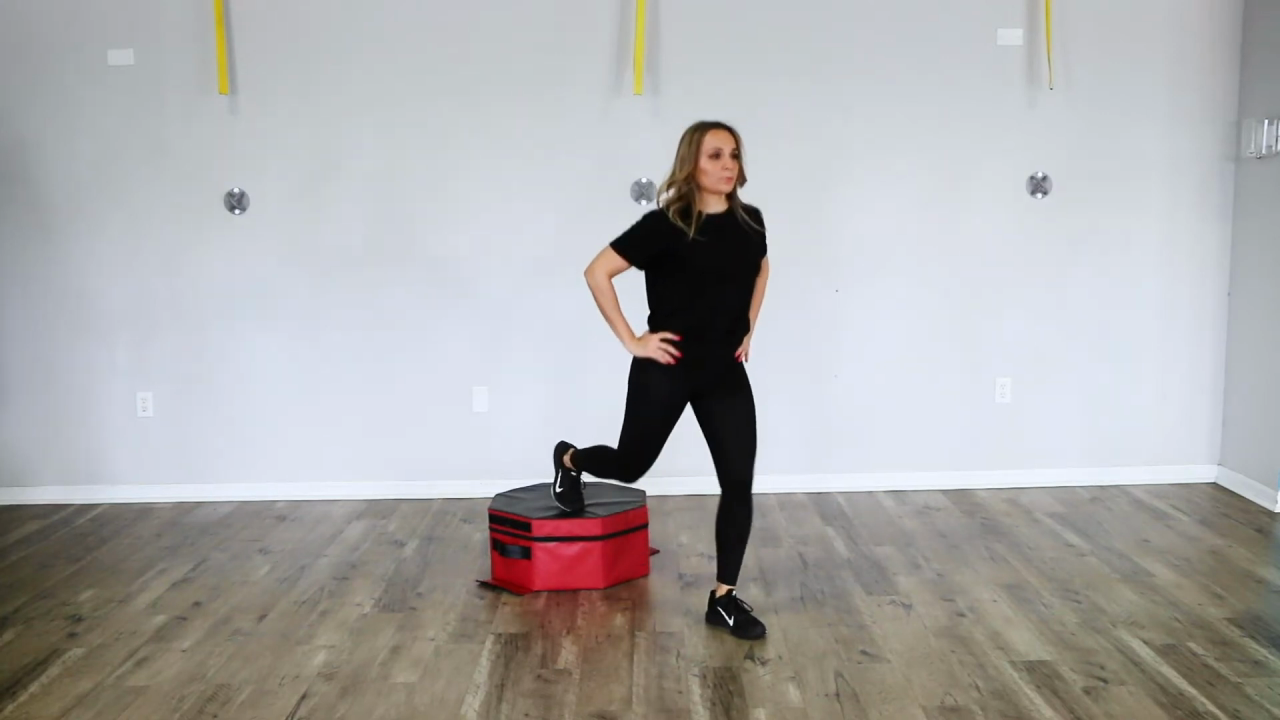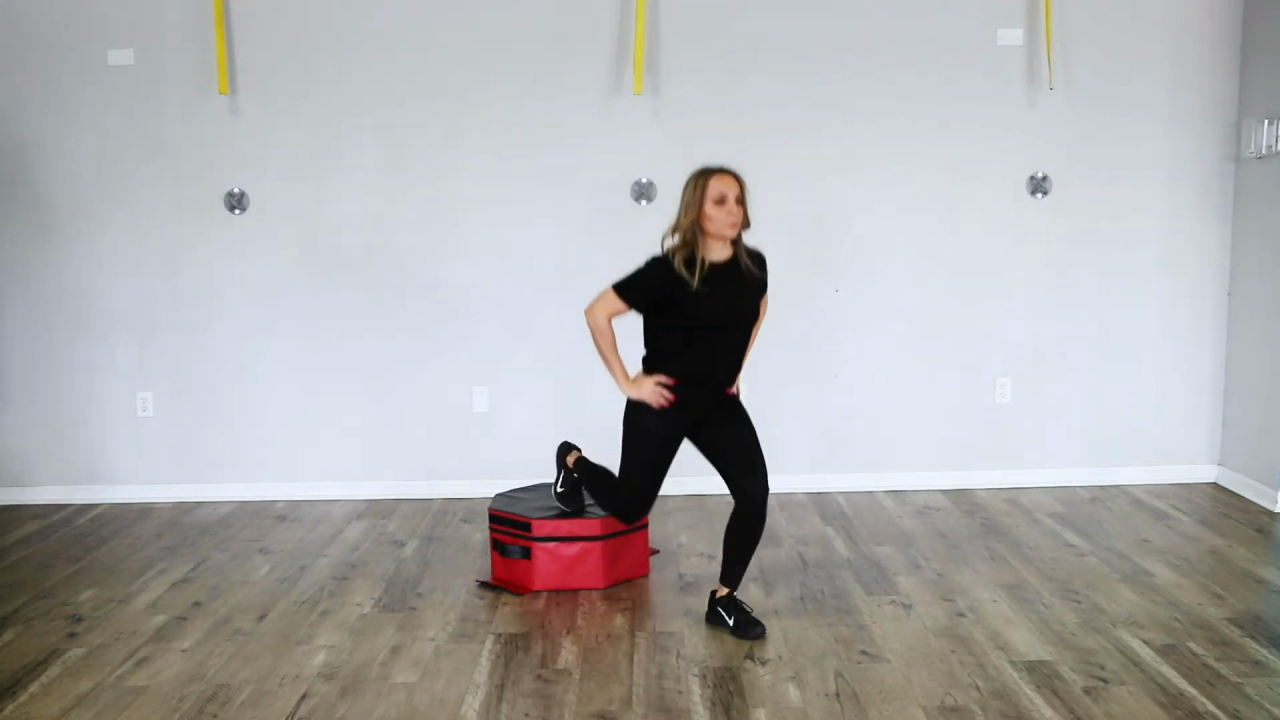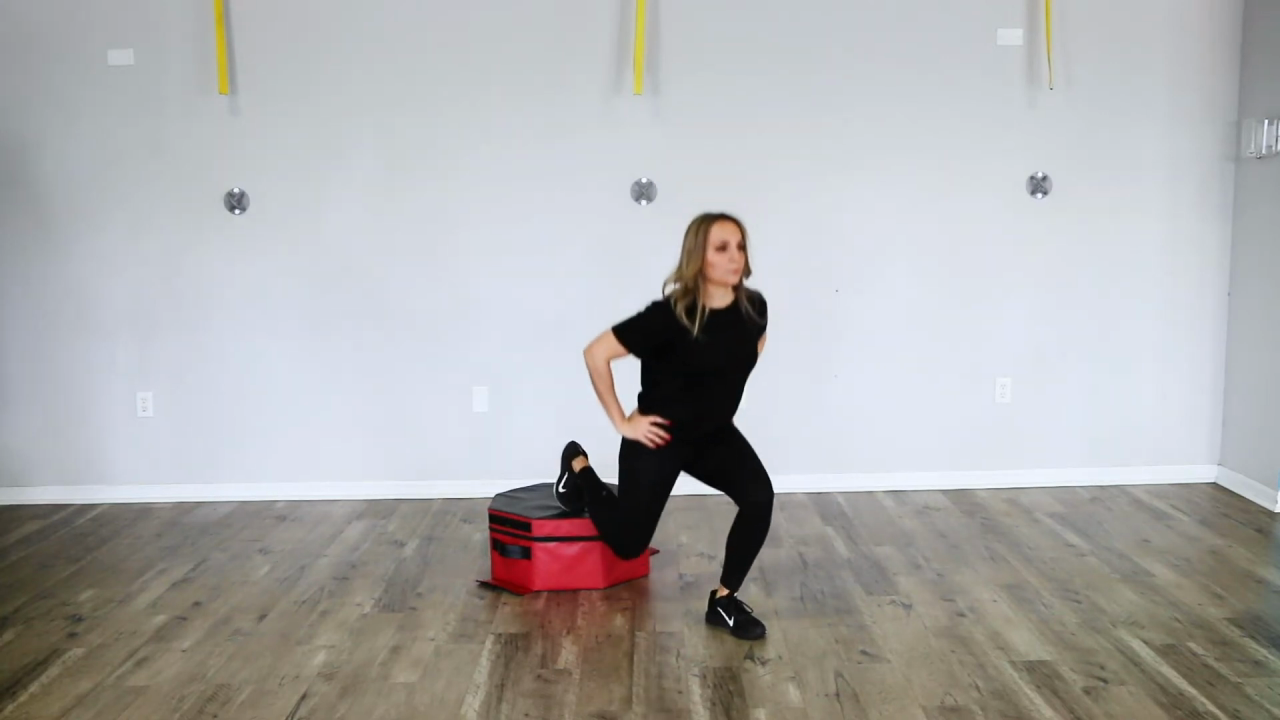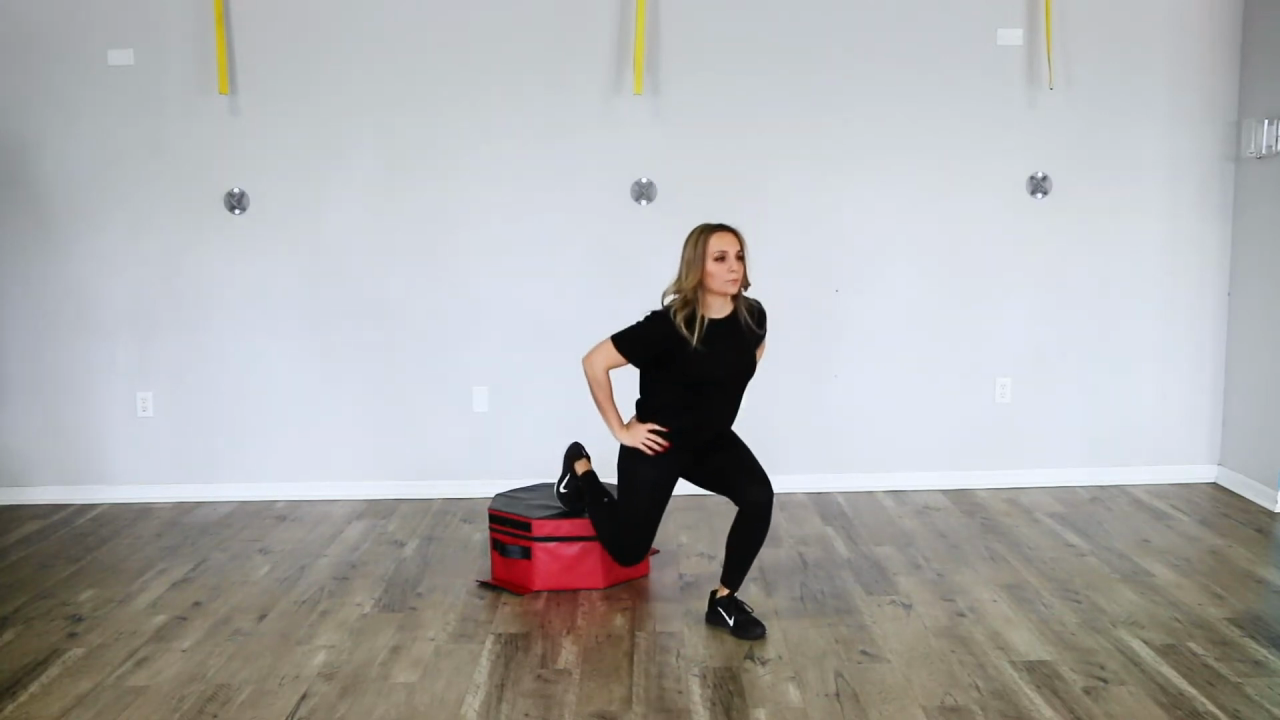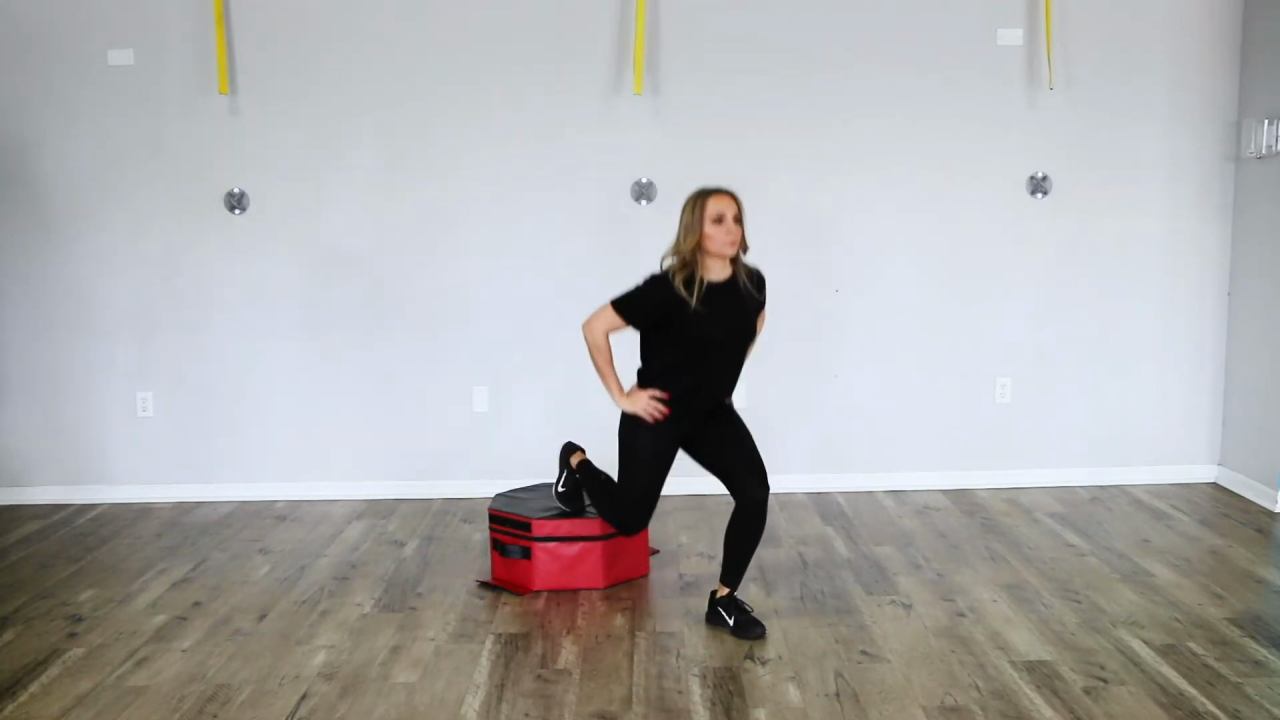
dt=0.2s
person 1, frame 1
left shoulder: (750, 222)
right shoulder: (666, 225)
right elbow: (597, 272)
left wrist: (747, 330)
right wrist: (631, 341)
left hip: (724, 370)
right hip: (668, 368)
left knee: (739, 480)
right knee: (630, 465)
left ankle: (724, 599)
right ankle: (568, 462)
person 1, frame 2
left shoulder: (753, 266)
right shoulder: (669, 272)
right elbow: (597, 313)
right wrist: (626, 383)
left hip: (718, 404)
right hip: (661, 405)
left knee: (754, 492)
right knee: (629, 507)
left ankle: (724, 600)
right ankle: (573, 465)
person 1, frame 3
left shoulder: (753, 307)
right shoulder: (669, 316)
right elbow: (596, 354)
right wrist: (621, 421)
left hip: (714, 434)
right hip: (658, 438)
left knee: (759, 498)
right knee: (628, 543)
left ankle: (724, 600)
right ankle: (578, 467)
person 1, frame 4
left shoulder: (752, 316)
right shoulder: (669, 326)
right elbow: (595, 362)
right wrist: (619, 429)
left hip: (713, 441)
right hip: (656, 446)
left knee: (759, 499)
right knee: (628, 550)
left ankle: (724, 600)
right ankle: (580, 468)
person 1, frame 5
left shoulder: (751, 283)
right shoulder: (668, 289)
right elbow: (595, 328)
right wrist: (620, 395)
left hip: (713, 417)
right hip: (656, 417)
left knee: (755, 492)
right knee: (629, 519)
left ankle: (724, 599)
right ankle: (576, 464)
